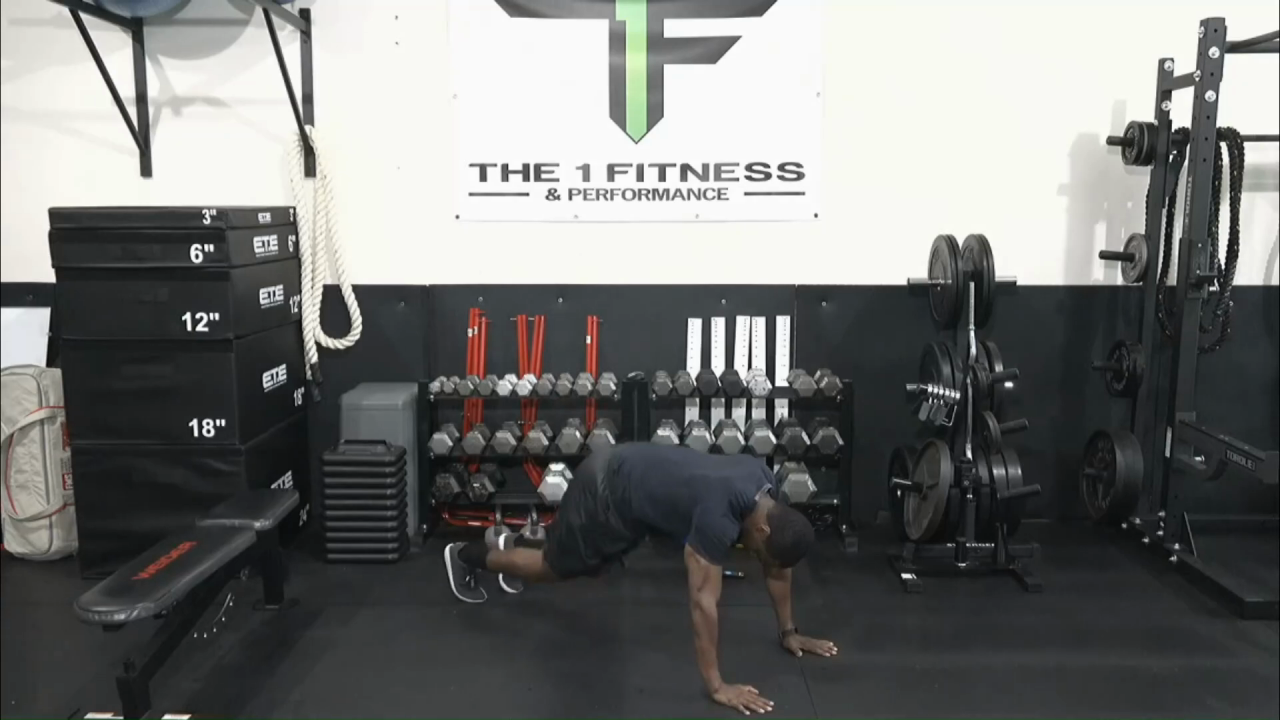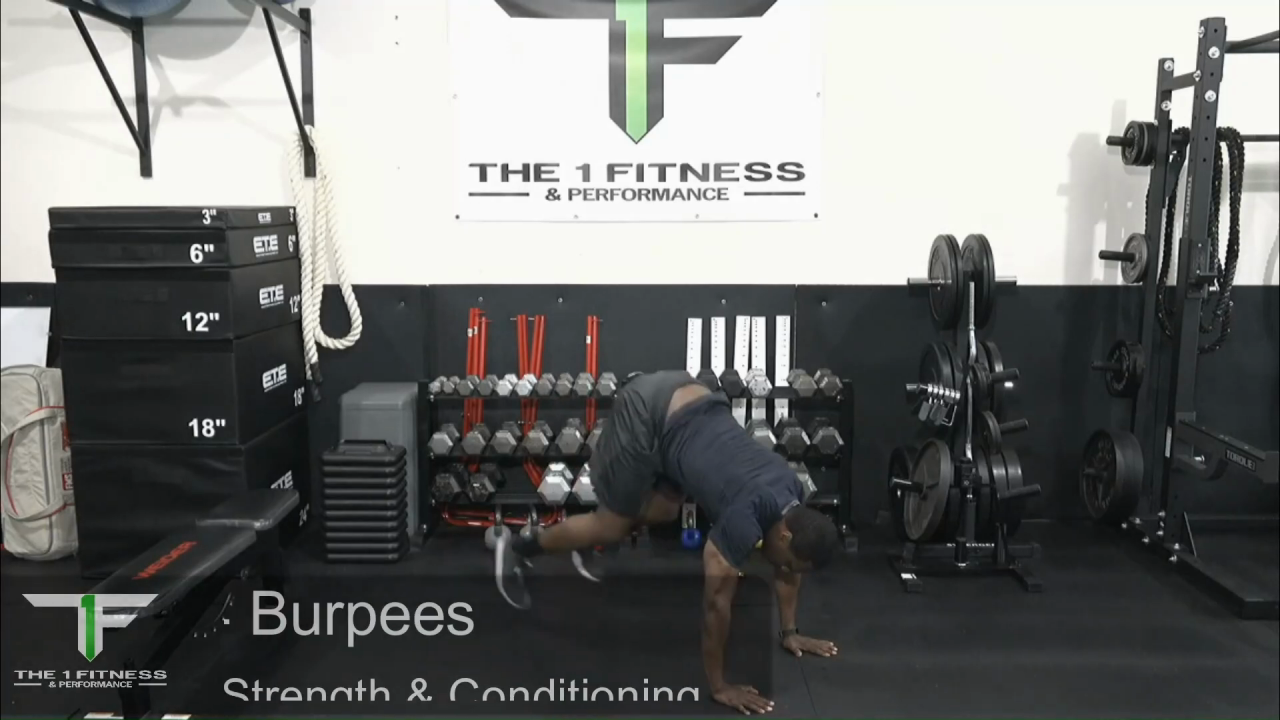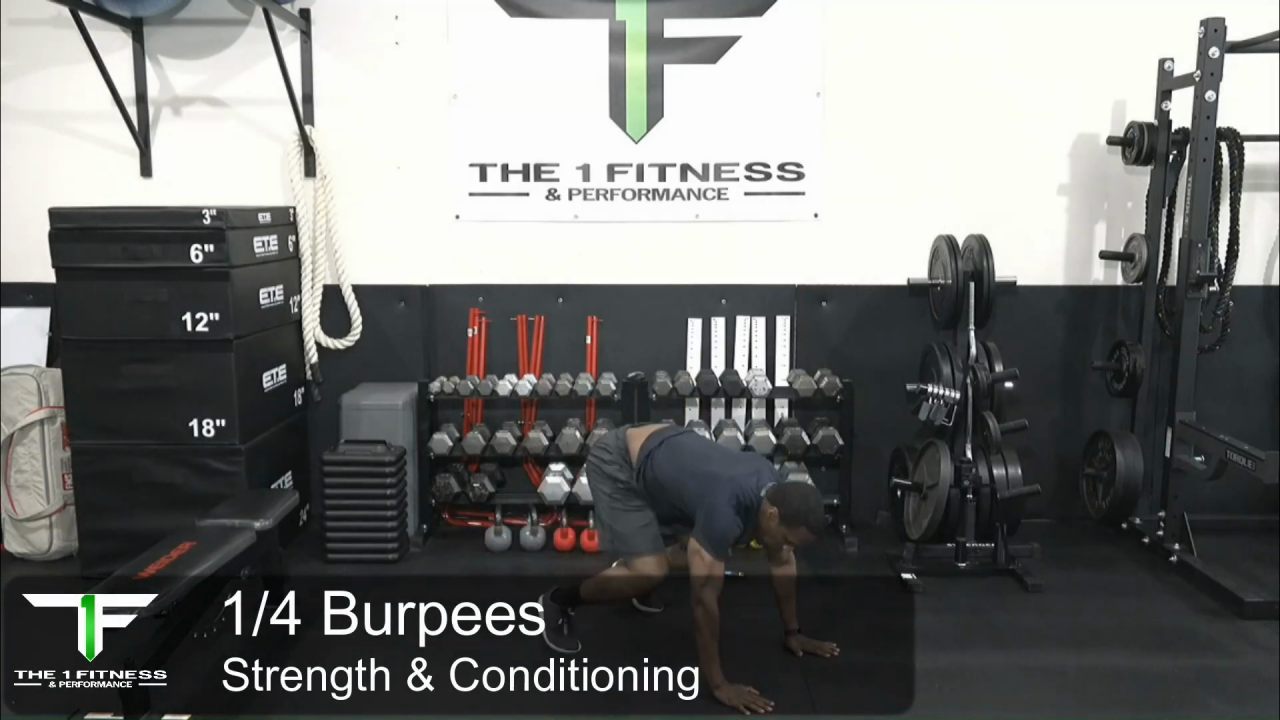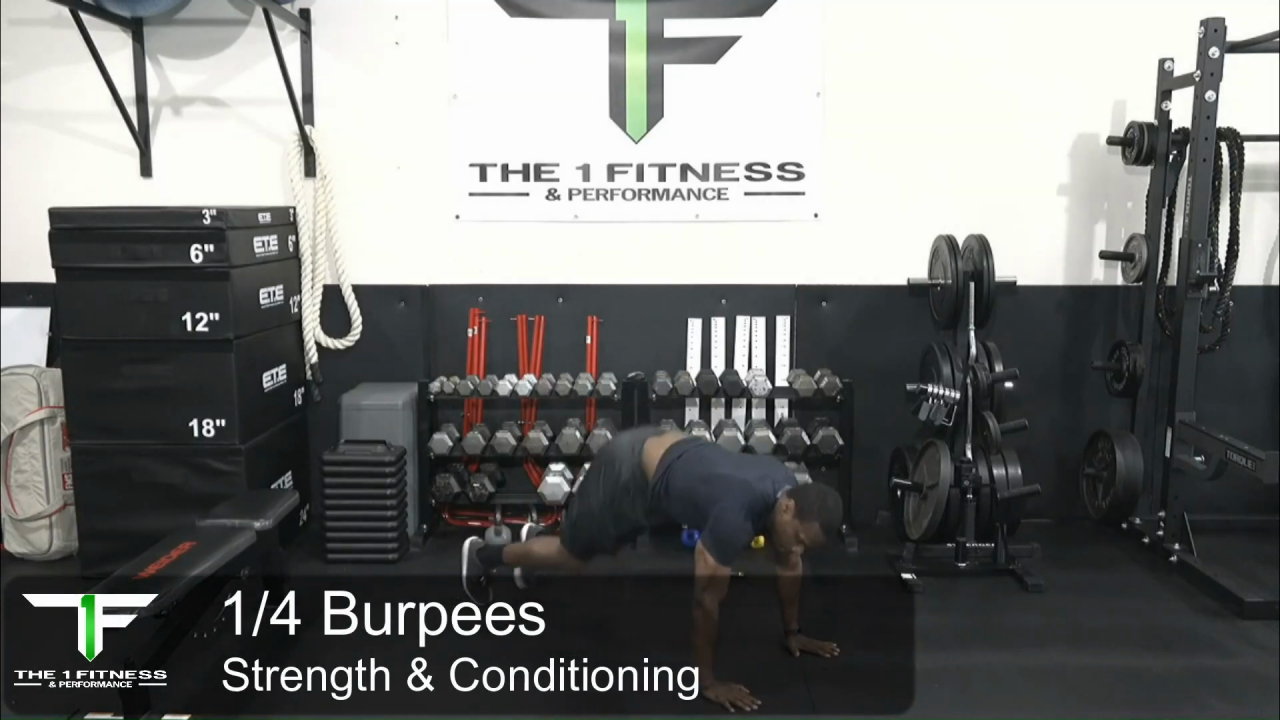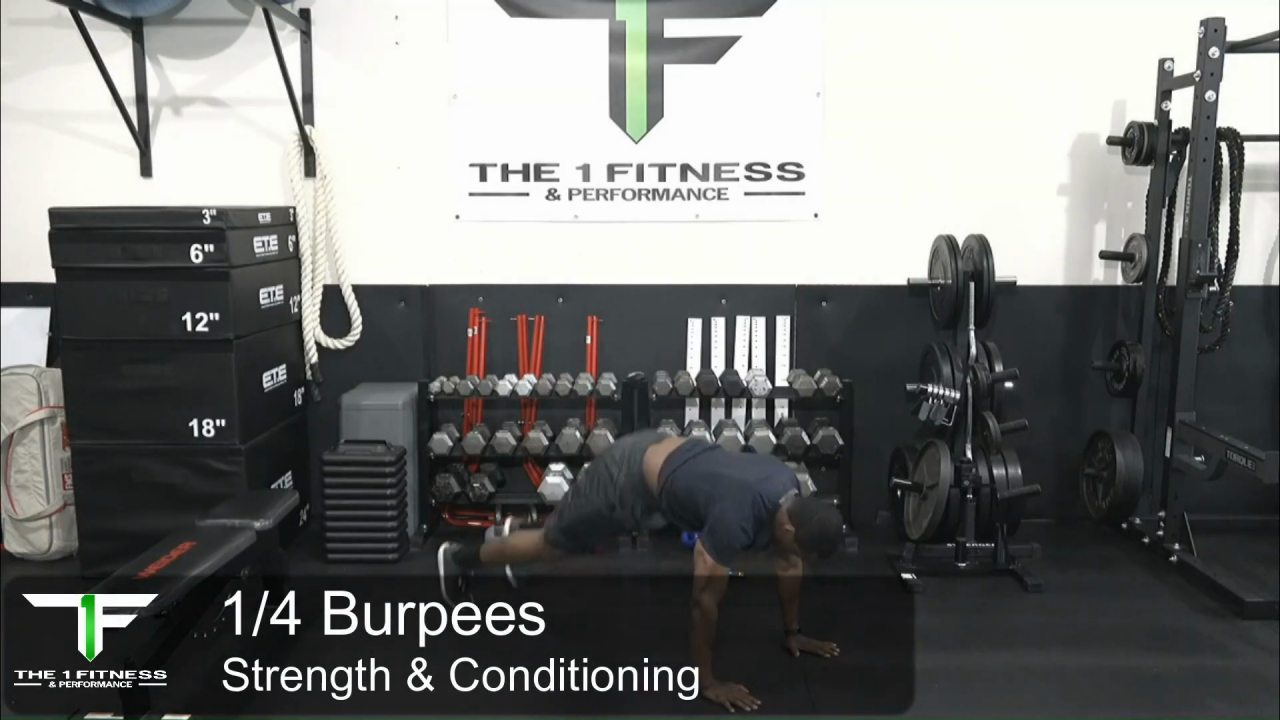
dt=1s
person 1, frame 1
left shoulder: (766, 489)
right shoulder: (719, 515)
left elbow: (777, 566)
right elbow: (703, 599)
left wrist: (789, 632)
right wrist: (717, 686)
left hip: (630, 471)
right hip: (606, 490)
left knee: (585, 564)
right knee: (556, 567)
left ankle: (518, 546)
right ankle: (465, 556)
person 1, frame 2
left shoulder: (790, 495)
right shoulder: (747, 517)
left elbow: (786, 572)
right elbow: (717, 600)
left wrist: (789, 633)
right wrist: (718, 685)
left hip: (678, 397)
right hip: (647, 412)
left knee: (661, 511)
right knee: (611, 526)
left ankle: (584, 545)
right ankle: (519, 549)
person 1, frame 3
left shoulder: (774, 491)
right shoulder: (726, 510)
left elbow: (782, 564)
right elbow: (704, 597)
left wrist: (793, 633)
right wrist: (719, 685)
left hip: (653, 447)
right hip: (617, 460)
left knee: (707, 550)
right knee: (650, 573)
left ankle: (629, 566)
right ankle: (560, 601)
person 1, frame 4
left shoulder: (786, 490)
right shoulder: (736, 514)
left elbow: (789, 565)
right elbow: (707, 599)
left wrist: (793, 633)
right wrist: (707, 682)
left hip: (656, 447)
right hip: (629, 468)
left knee: (593, 540)
right knee: (572, 553)
left ankle: (538, 538)
right ankle: (483, 554)
person 1, frame 5
left shoulder: (791, 498)
right shoulder: (738, 518)
left elbow: (790, 565)
right elbow: (705, 601)
left wrist: (793, 632)
right wrist: (707, 681)
left hip: (658, 449)
right hip: (628, 478)
left knee: (591, 531)
right knee: (557, 545)
left ankle: (522, 529)
right ankle: (459, 556)
